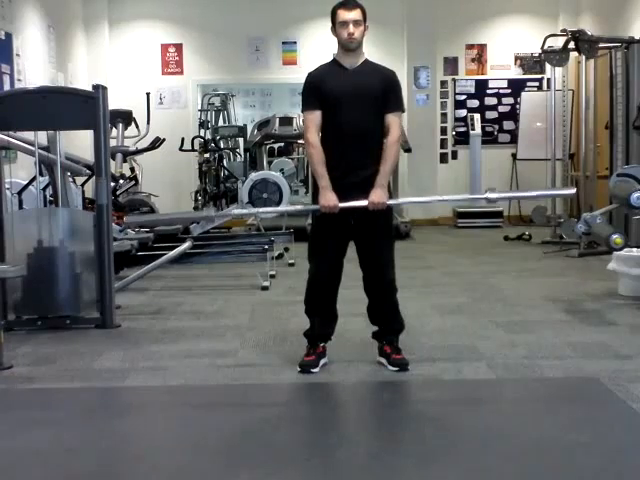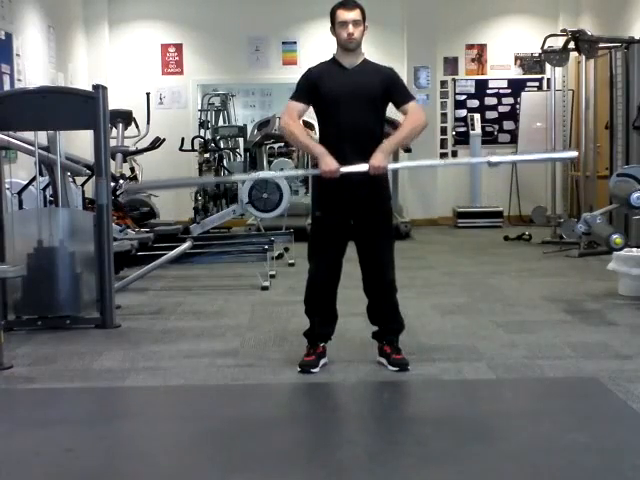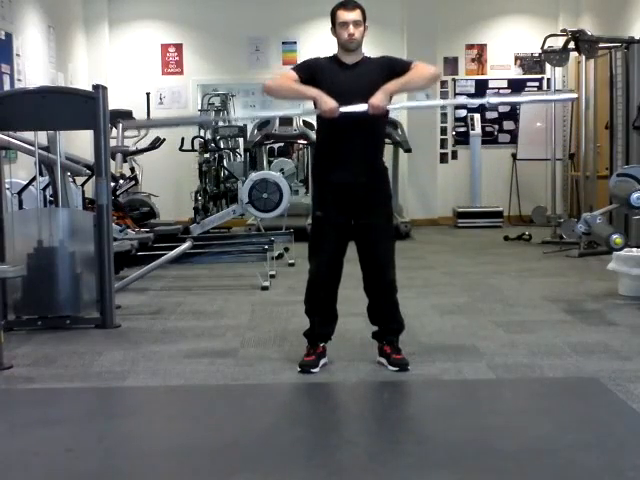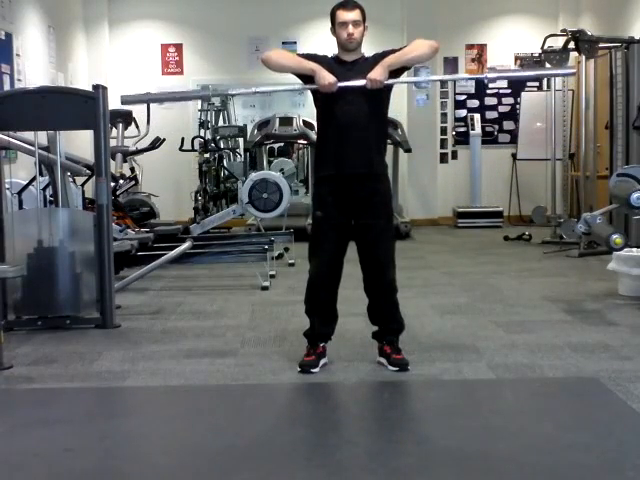
dt=0.5s
person 1, frame 1
left shoulder: (385, 77)
right shoulder: (318, 78)
left elbow: (394, 134)
right elbow: (311, 136)
left wrist: (381, 185)
right wrist: (324, 188)
left hip: (374, 191)
right hip: (330, 191)
left knee: (381, 272)
right knee: (322, 272)
left ankle: (388, 342)
right ankle: (317, 343)
person 1, frame 2
left shoulder: (383, 75)
right shoulder: (316, 76)
left elbow: (418, 117)
right elbow: (288, 121)
left wrist: (385, 149)
right wrist: (320, 153)
left hip: (373, 187)
right hip: (329, 188)
left knee: (380, 270)
right knee: (322, 271)
left ankle: (388, 342)
right ankle: (317, 343)
person 1, frame 3
left shoulder: (384, 67)
right shoulder: (318, 69)
left elbow: (431, 73)
right elbow: (271, 85)
left wrist: (389, 90)
right wrist: (314, 94)
left hip: (372, 185)
right hip: (329, 186)
left knee: (380, 269)
right knee: (323, 269)
left ankle: (388, 342)
right ankle: (317, 343)
person 1, frame 4
left shoulder: (382, 62)
right shoulder: (318, 64)
left elbow: (430, 46)
right elbow: (269, 57)
left wrist: (386, 64)
right wrist: (315, 70)
left hip: (373, 183)
right hip: (330, 184)
left knee: (381, 269)
right knee: (323, 269)
left ankle: (389, 342)
right ankle: (318, 343)
